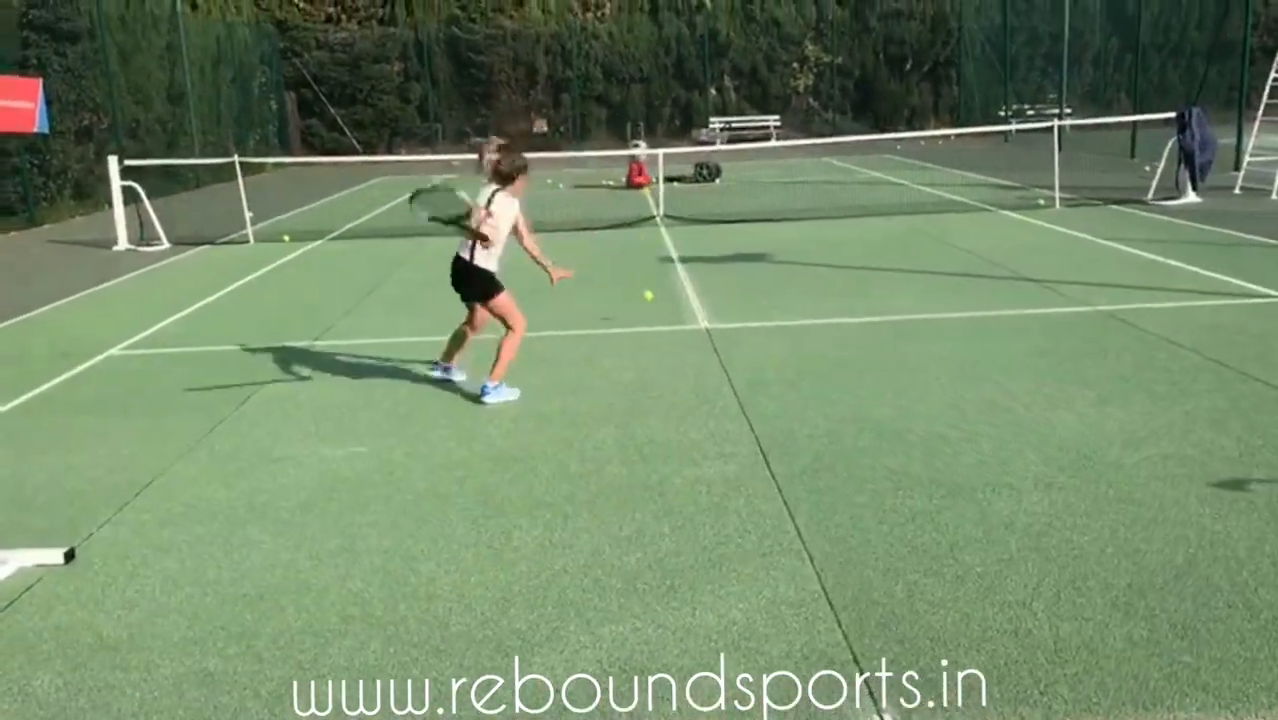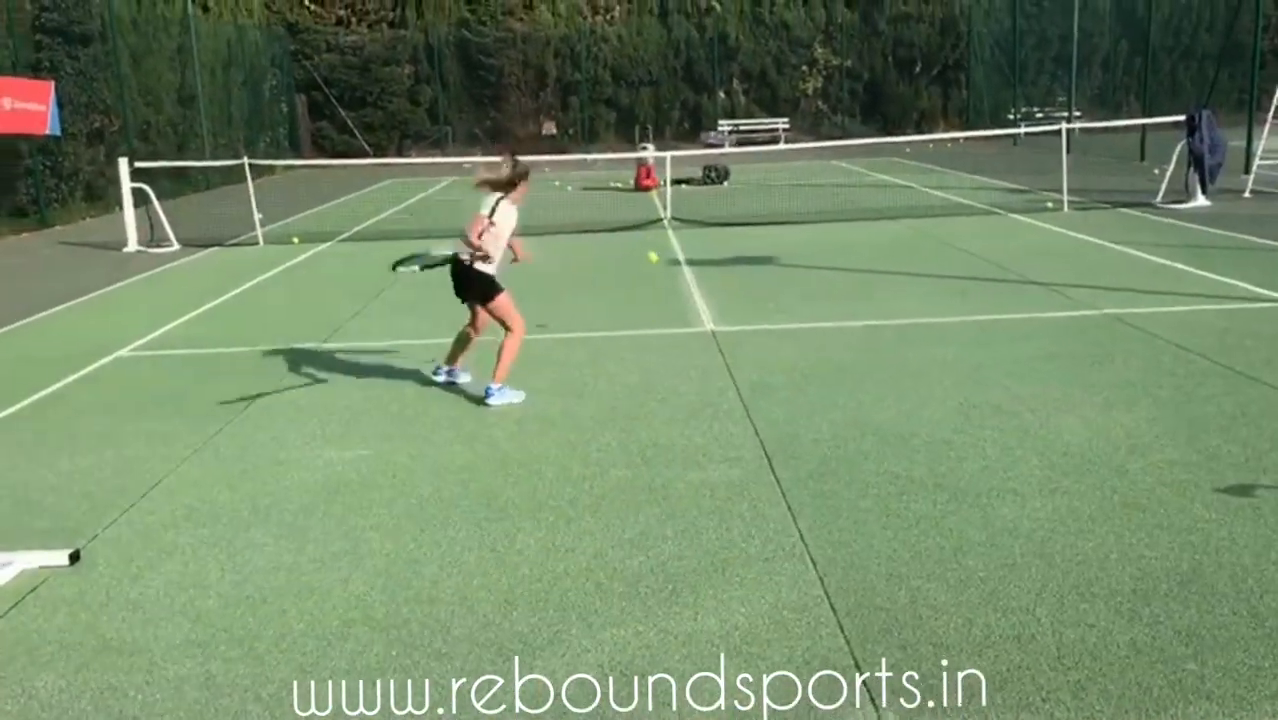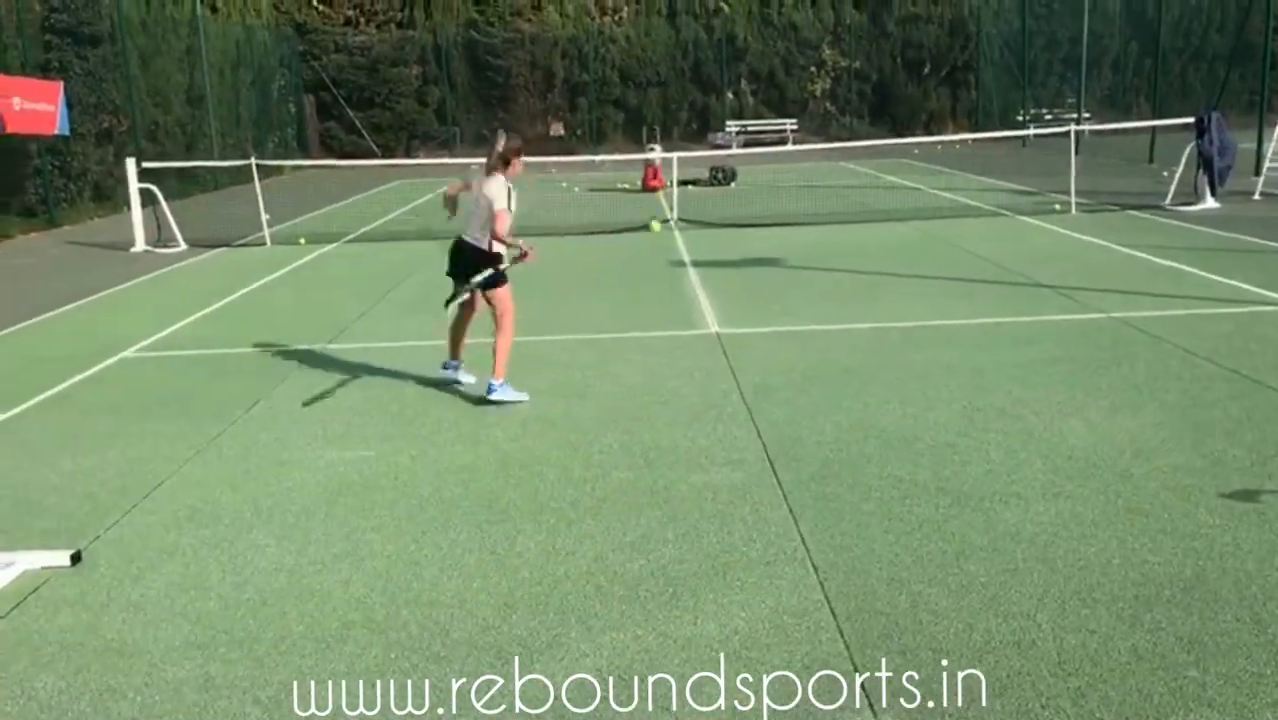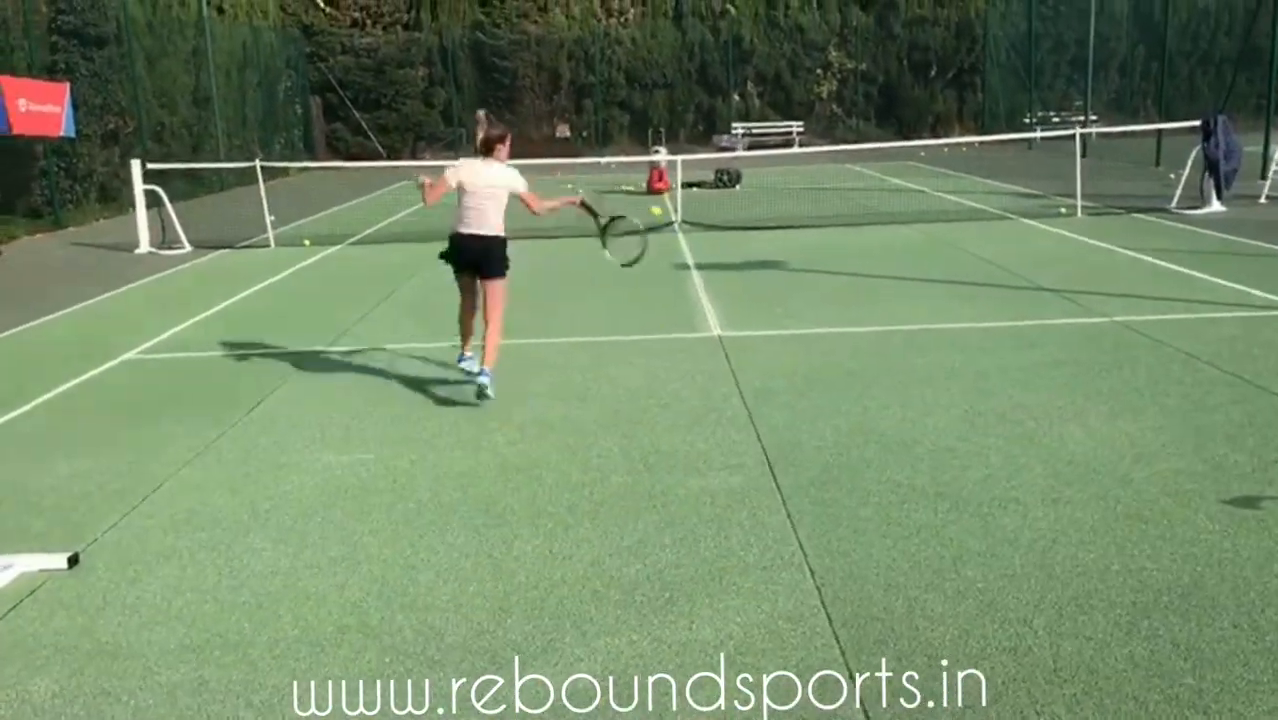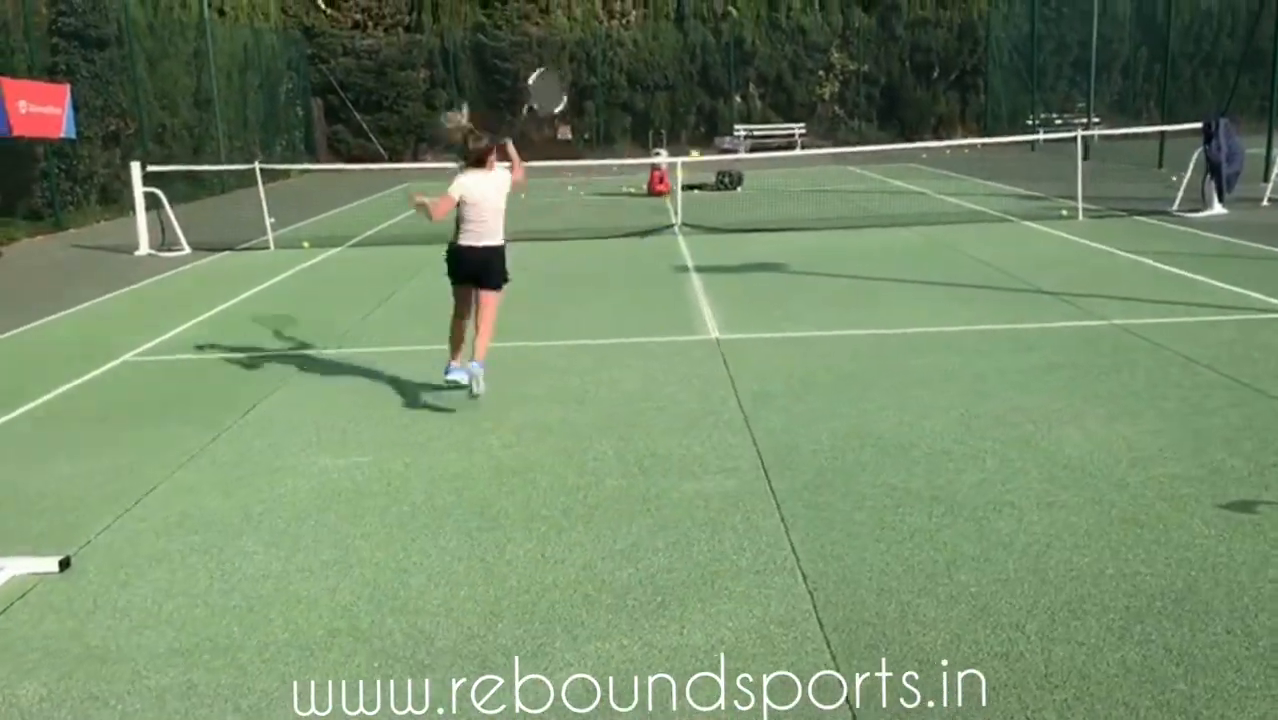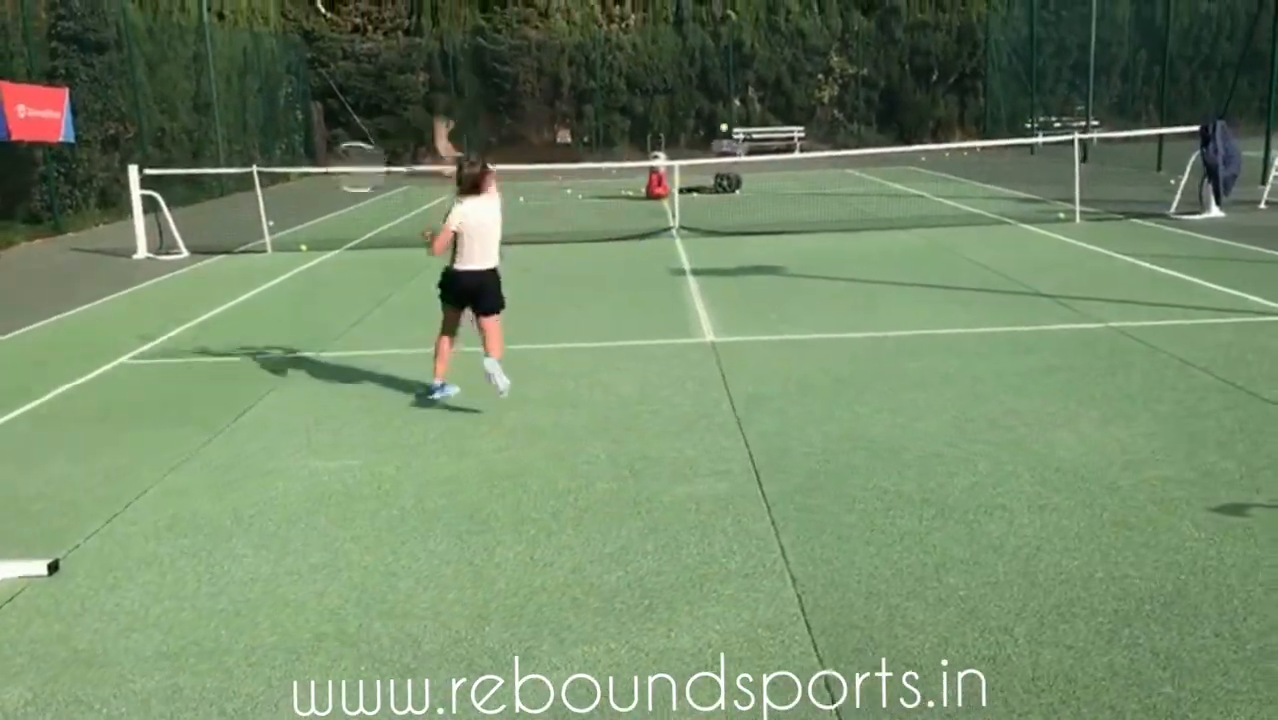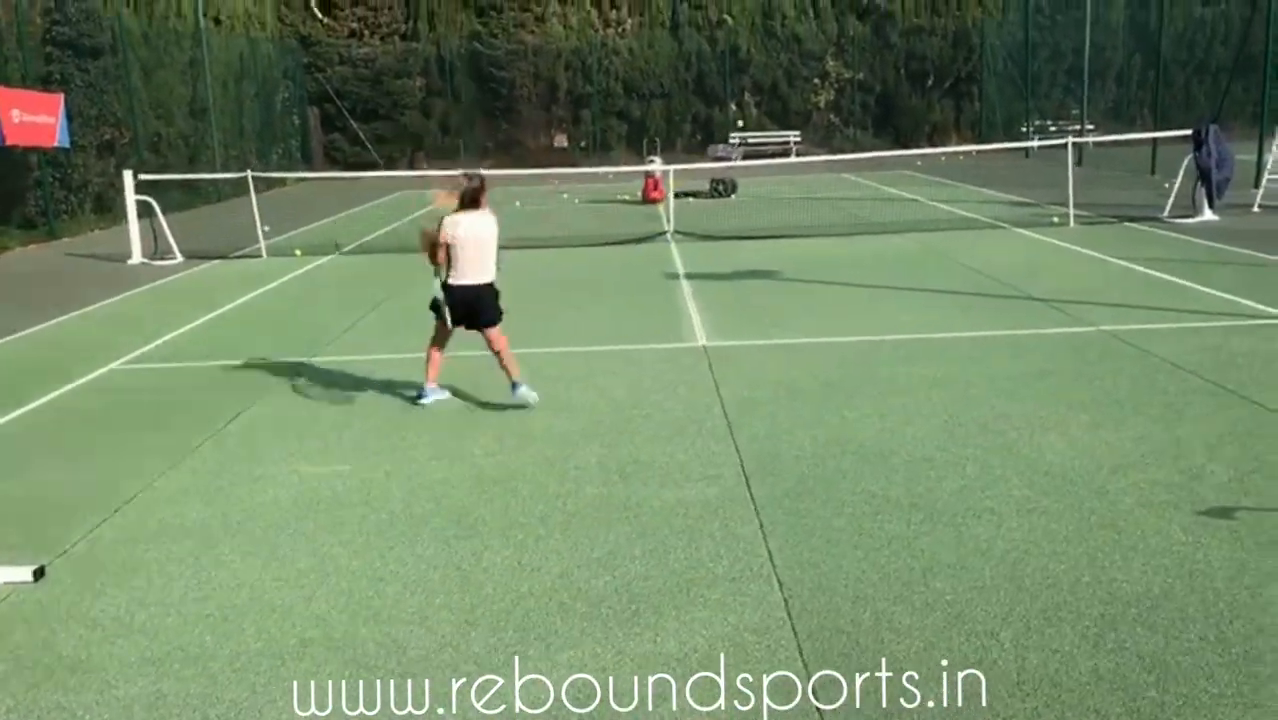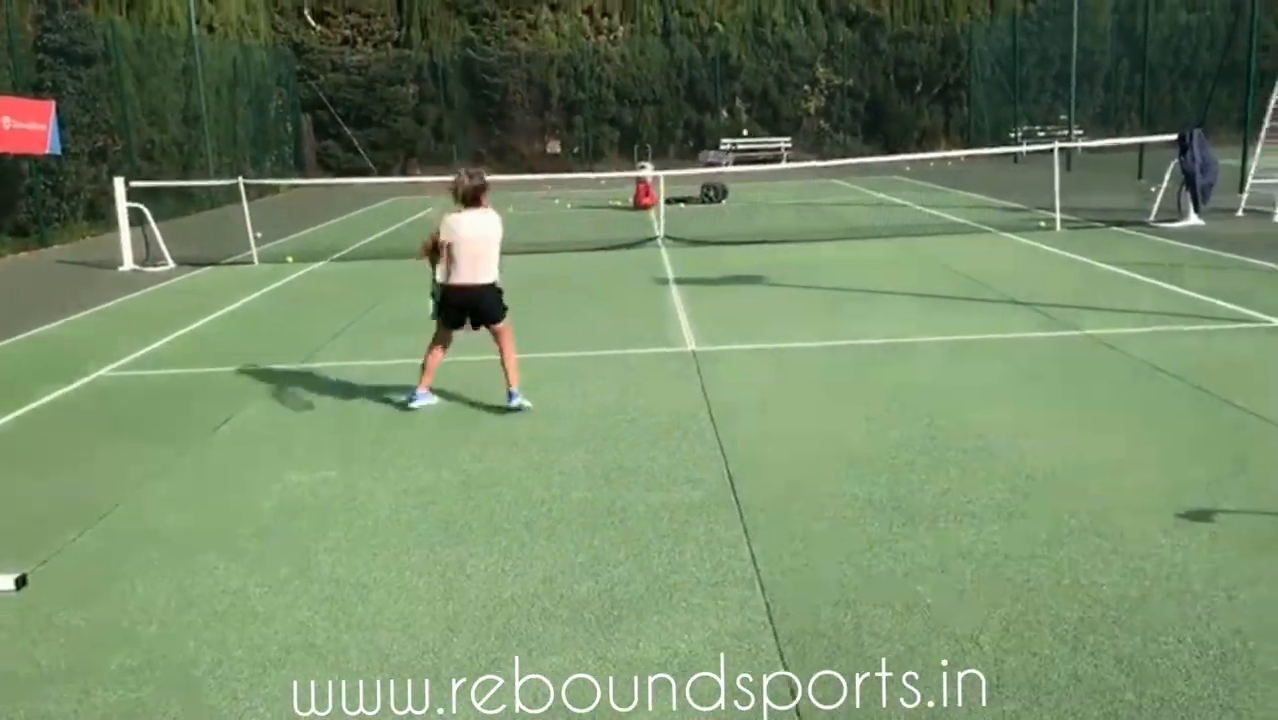
dt=0.1s
person 1, frame 1
left shoulder: (512, 202)
right shoulder: (490, 195)
left elbow: (526, 240)
right elbow: (470, 227)
left wrist: (549, 268)
right wrist: (479, 234)
left hip: (477, 270)
right hip: (473, 271)
left knee: (474, 322)
right knee: (517, 327)
left ankle: (443, 365)
right ankle: (492, 388)
person 1, frame 2
left shoulder: (508, 206)
right shoulder: (497, 204)
right elbow: (470, 237)
left wrist: (516, 250)
right wrist: (480, 249)
left hip: (478, 273)
right hip: (475, 274)
left knee: (477, 324)
right knee: (516, 328)
left ankle: (447, 369)
right ankle: (496, 389)
person 1, frame 3
left shoulder: (485, 178)
right shoulder: (505, 190)
left elbow: (450, 195)
right elbow: (499, 232)
left wrist: (455, 202)
left hip: (462, 251)
right hip: (484, 257)
left knee: (468, 309)
right knee: (506, 322)
left ankle: (453, 364)
right ankle: (498, 385)
person 1, frame 4
left shoulder: (462, 167)
right shoulder: (509, 175)
left elbow: (430, 199)
right elbow: (538, 208)
left wrist: (424, 184)
right wrist: (567, 201)
left hip: (461, 243)
right hip: (489, 246)
left knee: (468, 302)
right knee: (494, 316)
left ankle: (466, 355)
right ankle: (485, 373)
person 1, frame 5
left shoulder: (463, 180)
right shoulder: (501, 176)
left elbow: (437, 214)
right elbow: (520, 174)
left wrist: (423, 202)
right wrist: (511, 148)
left hip: (463, 254)
right hip: (492, 256)
left knee: (461, 311)
right knee: (485, 321)
left ankle: (454, 366)
right ankle: (476, 364)
person 1, frame 6
left shoulder: (459, 210)
right shoulder: (493, 200)
left elbow: (437, 250)
left wrist: (430, 236)
left hip: (458, 278)
right hip: (486, 279)
left knee: (448, 330)
right knee: (492, 338)
left ankle: (439, 384)
right ankle: (493, 363)
person 1, frame 7
left shoulder: (450, 223)
right shoulder: (490, 219)
left elbow: (438, 263)
left wrist: (428, 243)
left hip: (454, 293)
right hip: (484, 293)
left knee: (440, 338)
right knee: (500, 347)
left ankle: (429, 388)
right ankle: (517, 383)
person 1, frame 8
left shoulder: (449, 222)
right shoulder: (493, 219)
left elbow: (437, 262)
left wrist: (428, 247)
left hip: (454, 292)
right hip: (486, 292)
left knee: (440, 341)
right knee: (505, 339)
left ankle: (421, 392)
right ankle: (515, 393)
